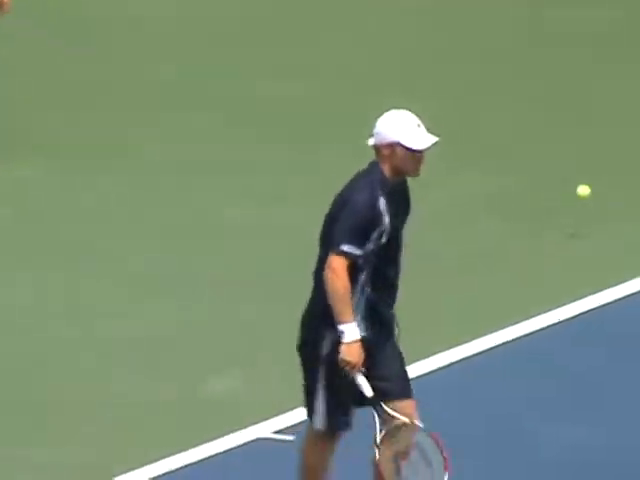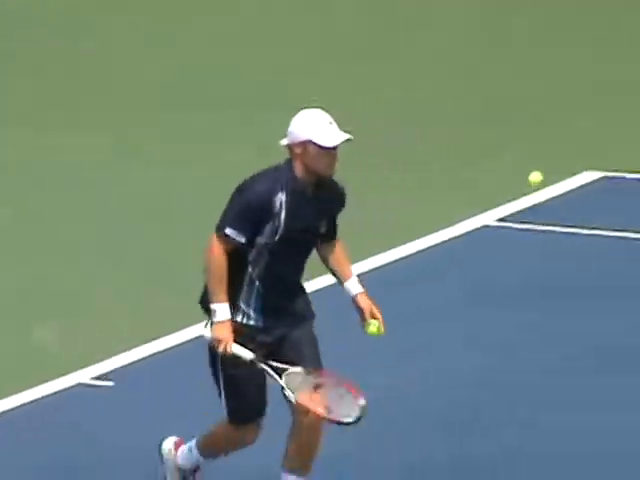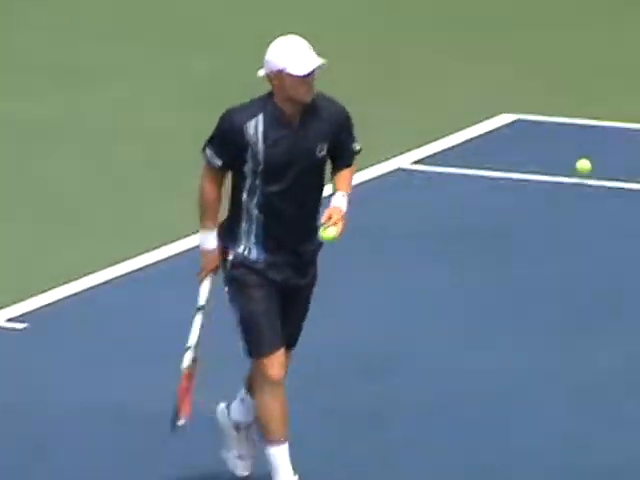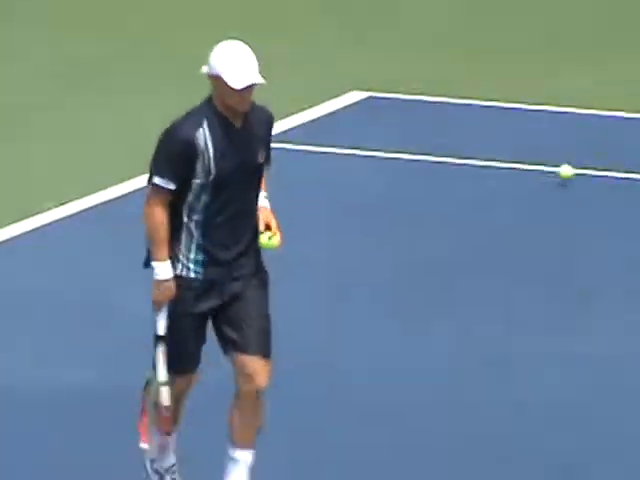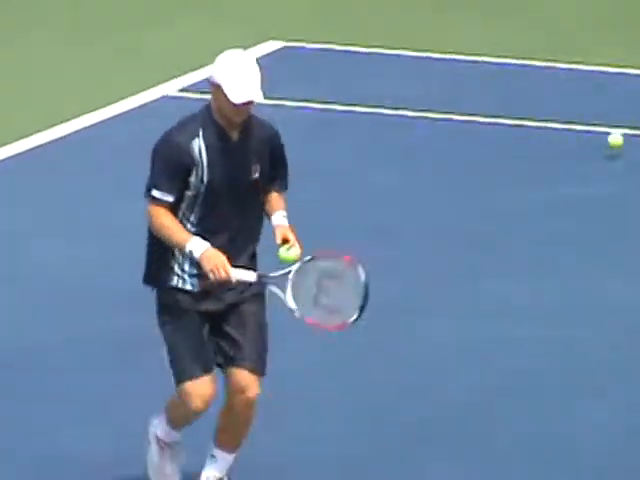
dt=0.3s
person 1, frame 1
left shoulder: (397, 188)
right shoulder: (363, 200)
right elbow: (334, 269)
right wrist: (349, 335)
left hip: (377, 324)
right hip: (338, 330)
left knee: (404, 416)
right knee: (327, 431)
person 1, frame 2
left shoulder: (331, 194)
right shoulder: (262, 192)
right elbow: (218, 248)
left wrist: (355, 289)
right wrist: (221, 316)
left hip: (290, 312)
right hip: (244, 317)
left knee: (311, 412)
right knee: (244, 429)
person 1, frame 3
left shoulder: (333, 117)
right shoulder: (241, 123)
left elbow: (345, 166)
right elbow: (211, 175)
left wrist: (340, 200)
right wrist: (210, 240)
left hip: (302, 257)
right hip: (251, 258)
left knee: (278, 367)
right knee: (272, 369)
left ankle: (235, 417)
person 1, frame 4
left shoulder: (262, 121)
right shoulder: (185, 136)
right elbow: (157, 202)
left wrist: (263, 205)
right wrist: (162, 270)
left hip: (244, 268)
right hip: (190, 273)
left knee: (256, 377)
right knee: (181, 379)
person 1, frame 5
left shoulder: (265, 137)
right shoulder: (179, 144)
right elbow: (157, 215)
left wrist: (281, 222)
right wrist: (198, 250)
left hip: (240, 281)
right hip: (182, 286)
left knee: (247, 390)
right knee: (196, 398)
right ankle: (164, 433)
